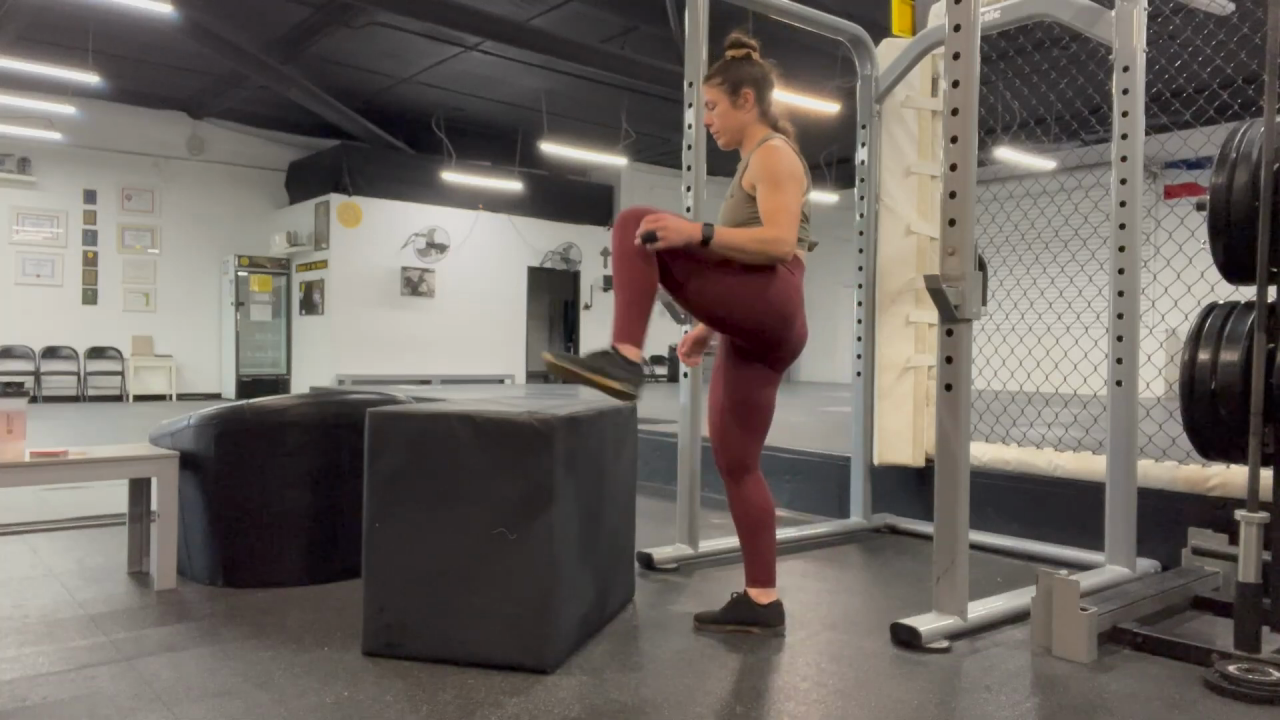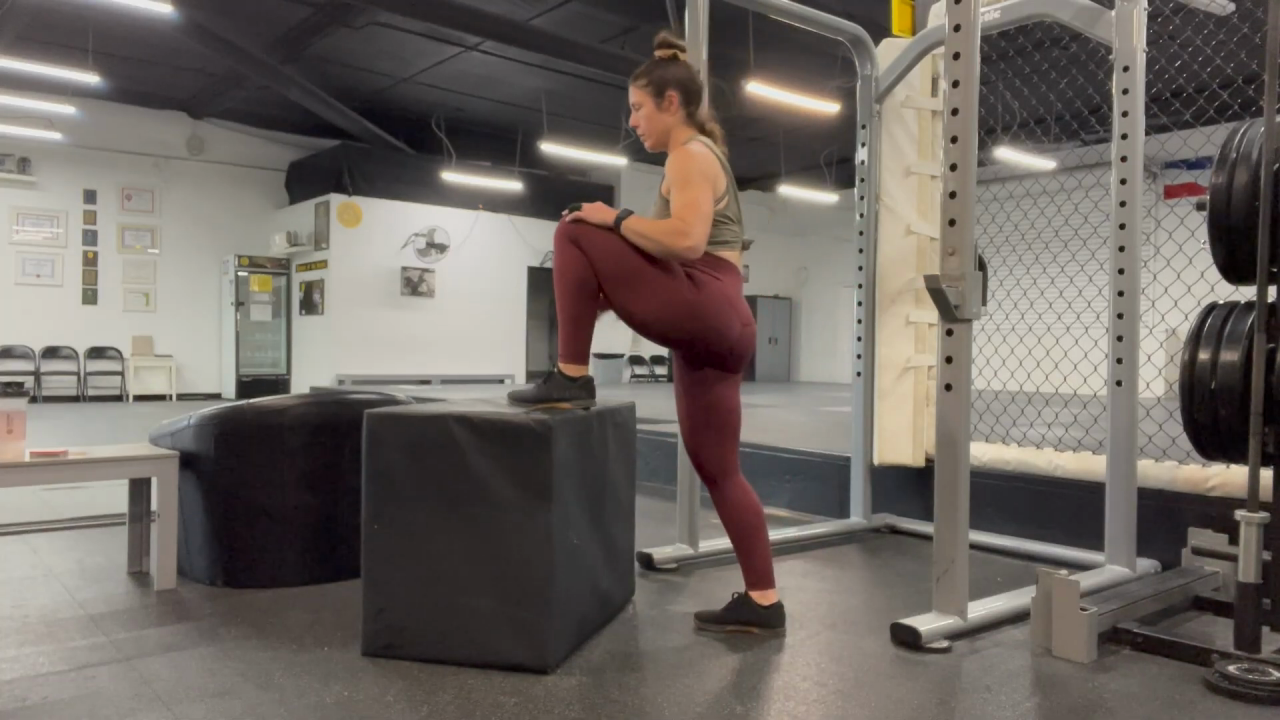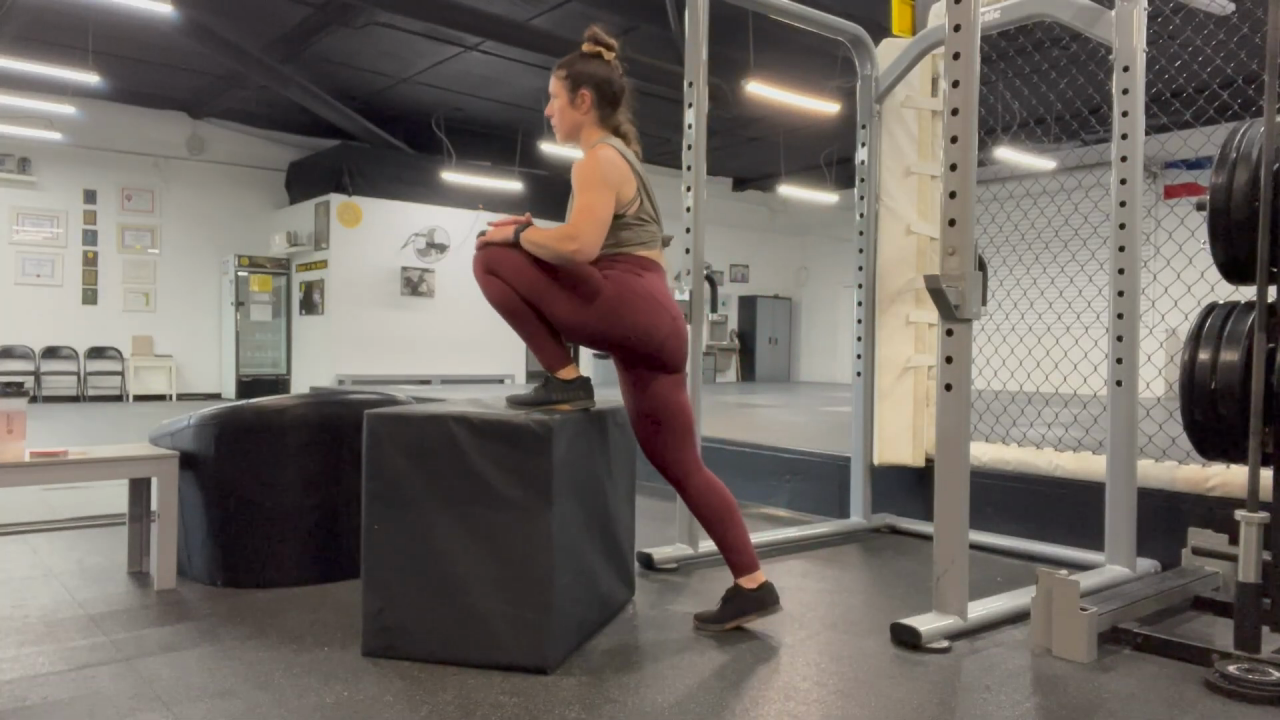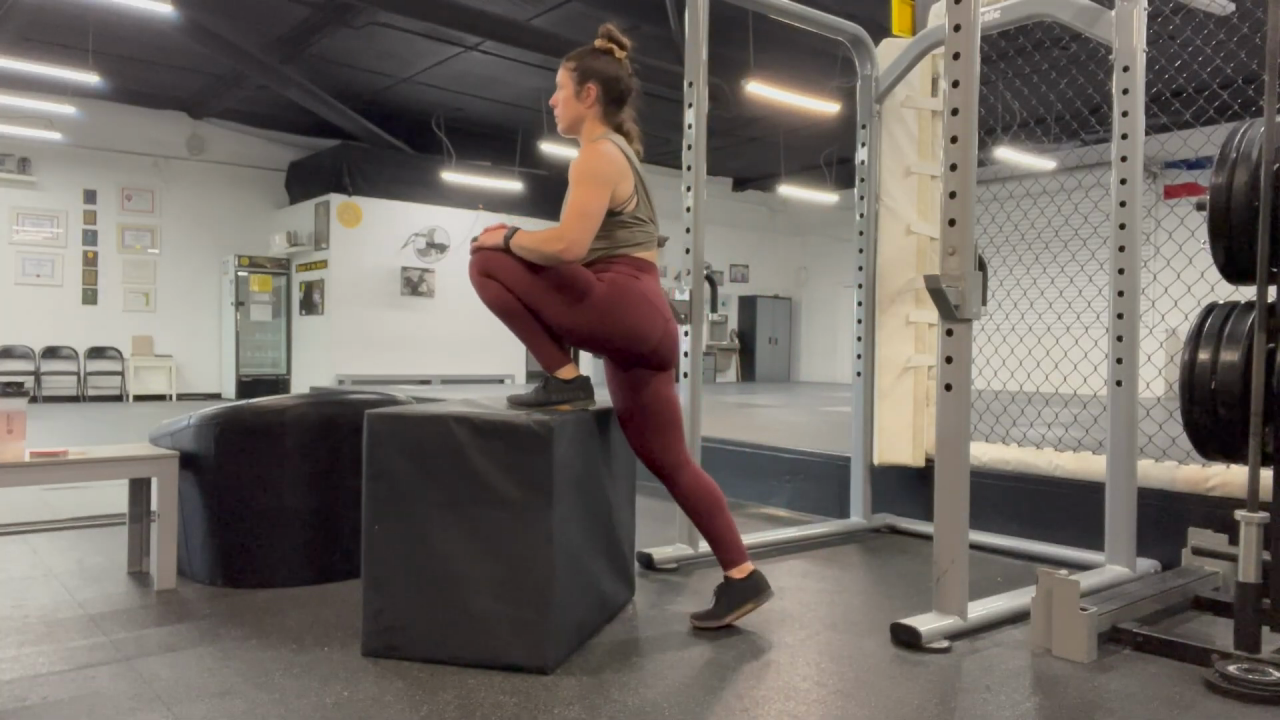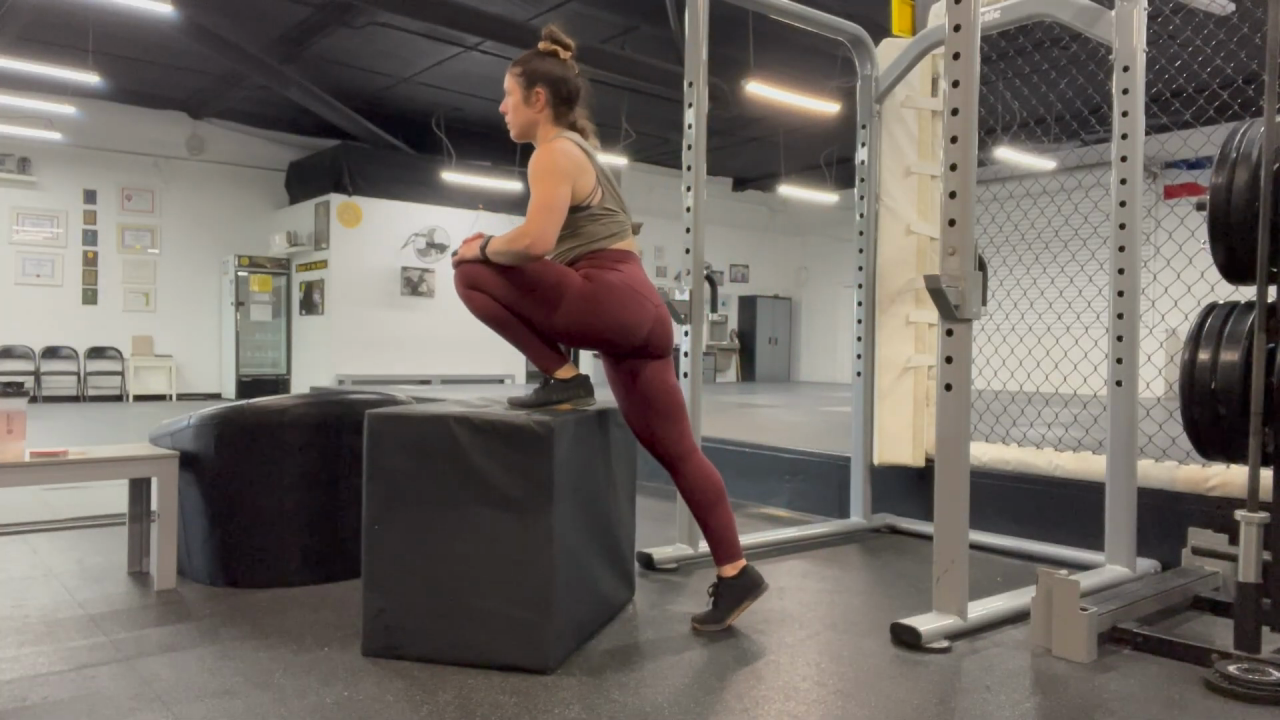
dt=1s
person 1, frame 1
left shoulder: (774, 154)
right shoulder: (757, 162)
left elbow: (780, 244)
left wrist: (697, 234)
right wrist: (708, 326)
left hip: (769, 310)
right hip: (761, 329)
left knee: (636, 223)
right knee: (736, 463)
left ankle: (624, 360)
right ankle: (761, 602)
person 1, frame 2
left shoulder: (689, 155)
right shoulder: (702, 156)
left elbow: (687, 241)
left wrist: (617, 220)
right wrist: (615, 286)
left hip: (702, 315)
right hip: (721, 328)
left knee: (575, 235)
right knee: (718, 471)
left ankle: (571, 378)
right ankle: (762, 602)
person 1, frame 3
left shoulder: (596, 158)
right shoulder: (617, 155)
left elbow: (581, 247)
left wrist: (521, 235)
right wrist: (535, 234)
left hip: (630, 313)
right hip: (652, 325)
left knee: (493, 260)
right knee: (680, 466)
left ankle: (564, 380)
right ankle: (752, 585)
person 1, frame 4
left shoulder: (596, 156)
right shoulder: (617, 152)
left elbow: (570, 247)
left wrist: (508, 237)
right wrist: (523, 240)
left hip: (623, 312)
right hip: (643, 322)
left knee: (488, 263)
right knee: (670, 462)
left ankle: (565, 379)
right ankle: (741, 577)
person 1, frame 5
left shoulder: (553, 152)
right shoulder: (577, 148)
left elbow: (536, 242)
left wrist: (484, 247)
right wrist: (499, 247)
left hip: (610, 305)
right hip: (635, 312)
left knee: (472, 274)
right knee: (676, 452)
left ankle: (563, 379)
right ankle: (735, 575)
